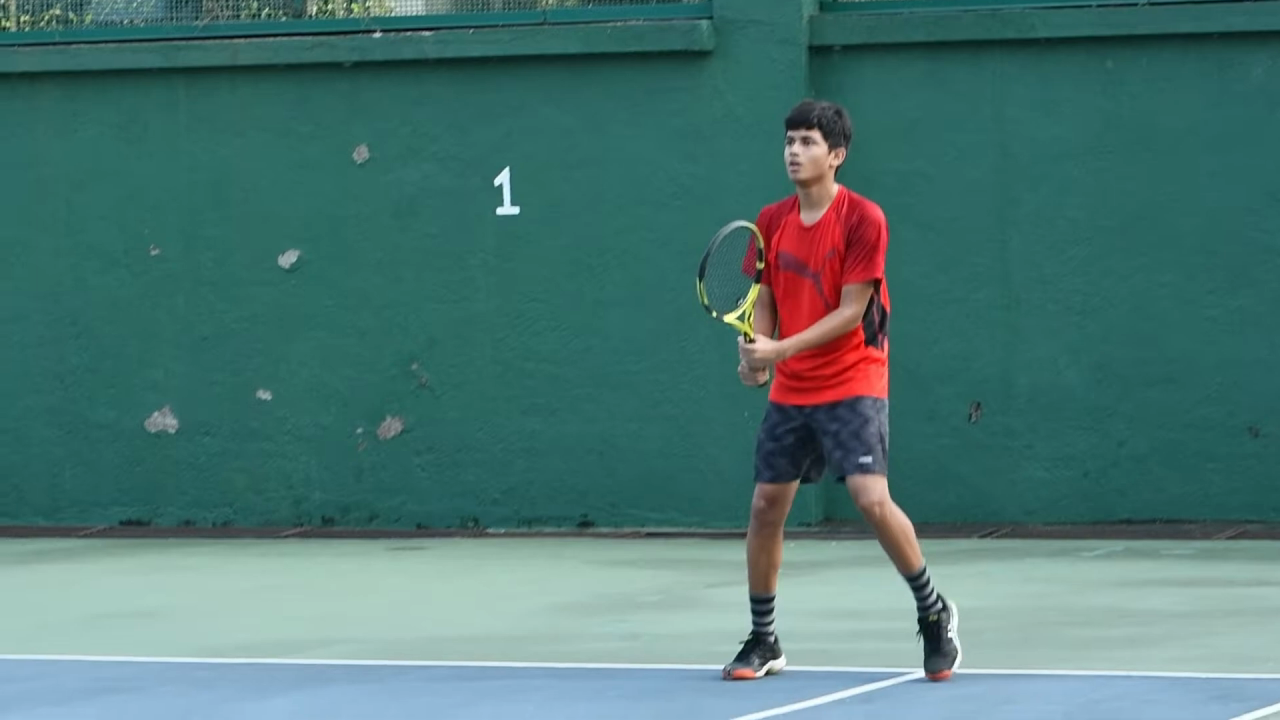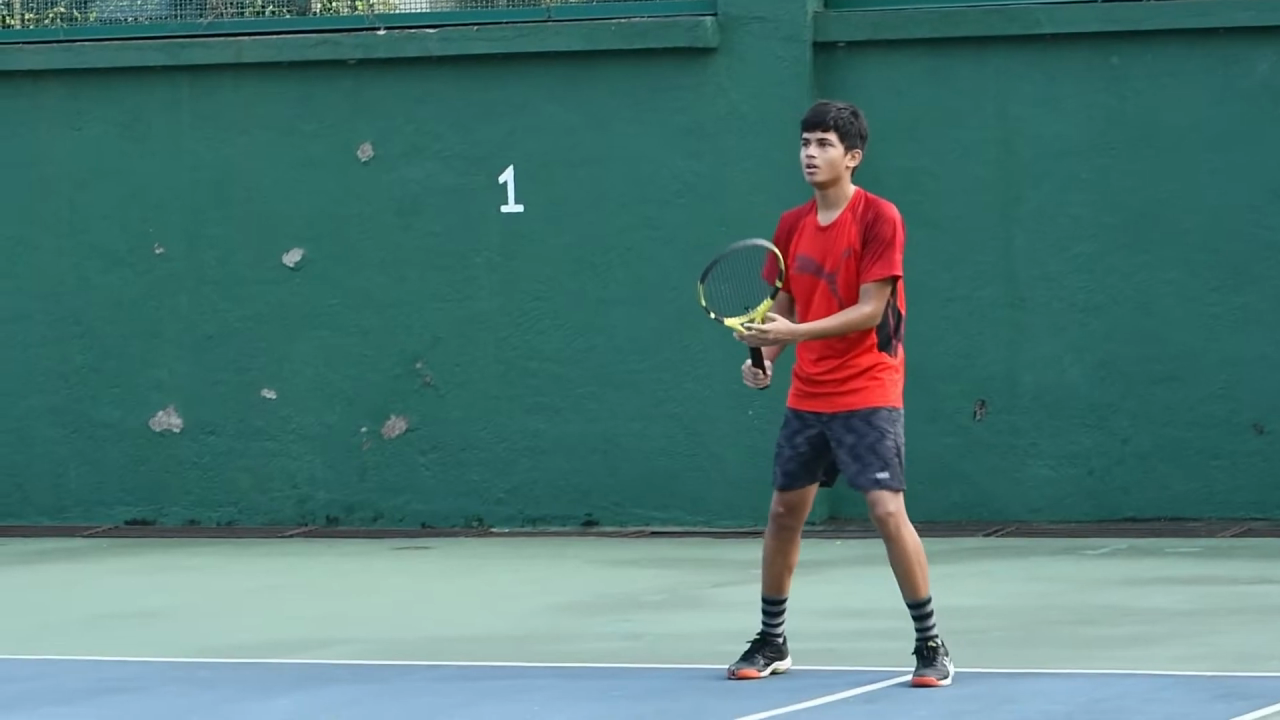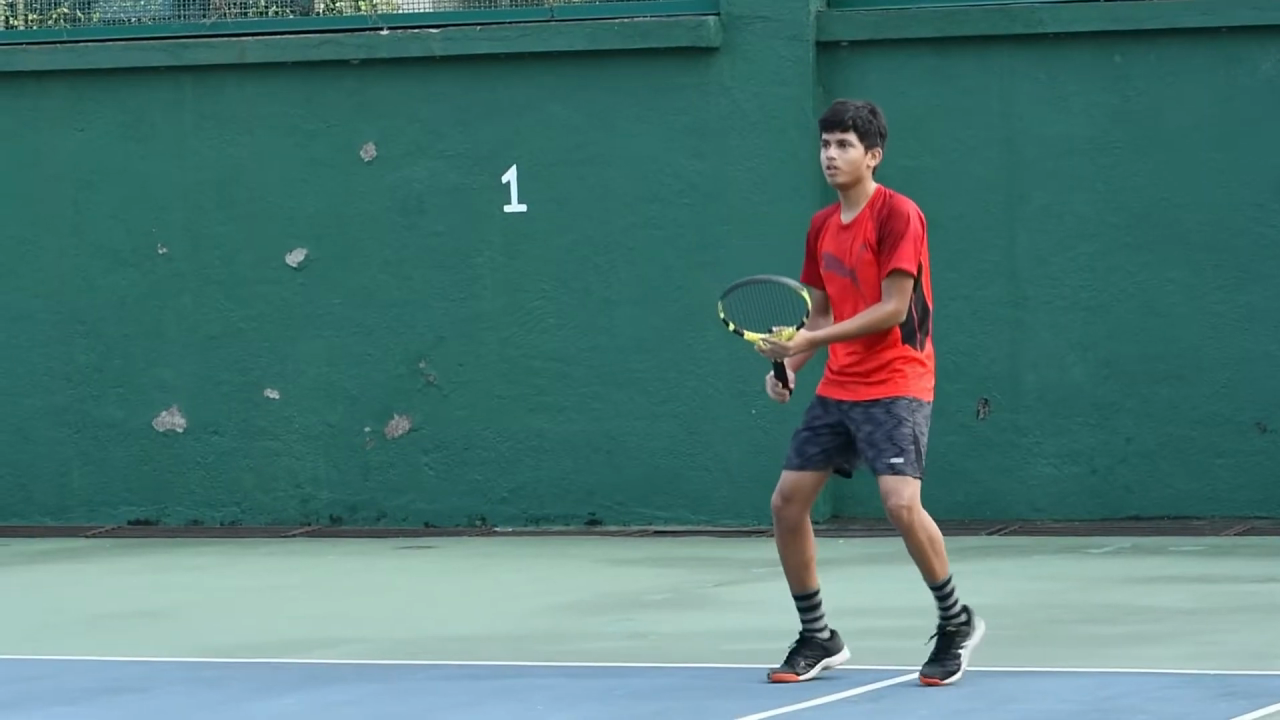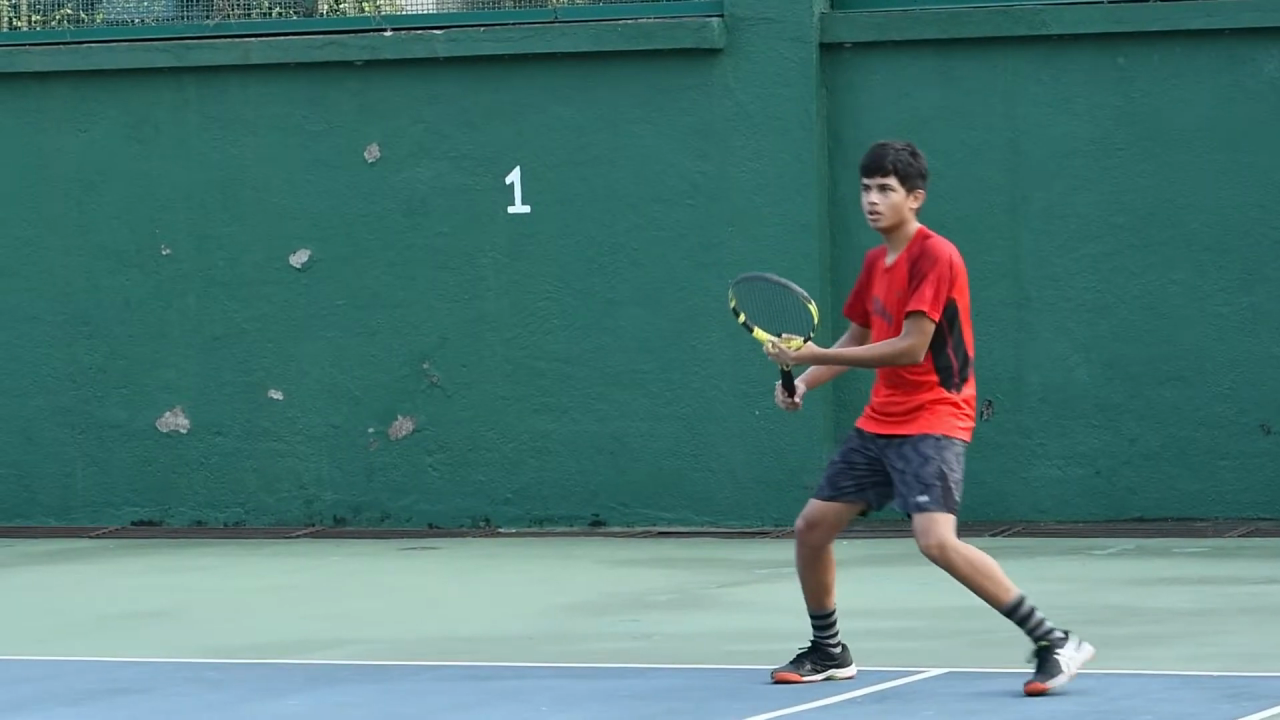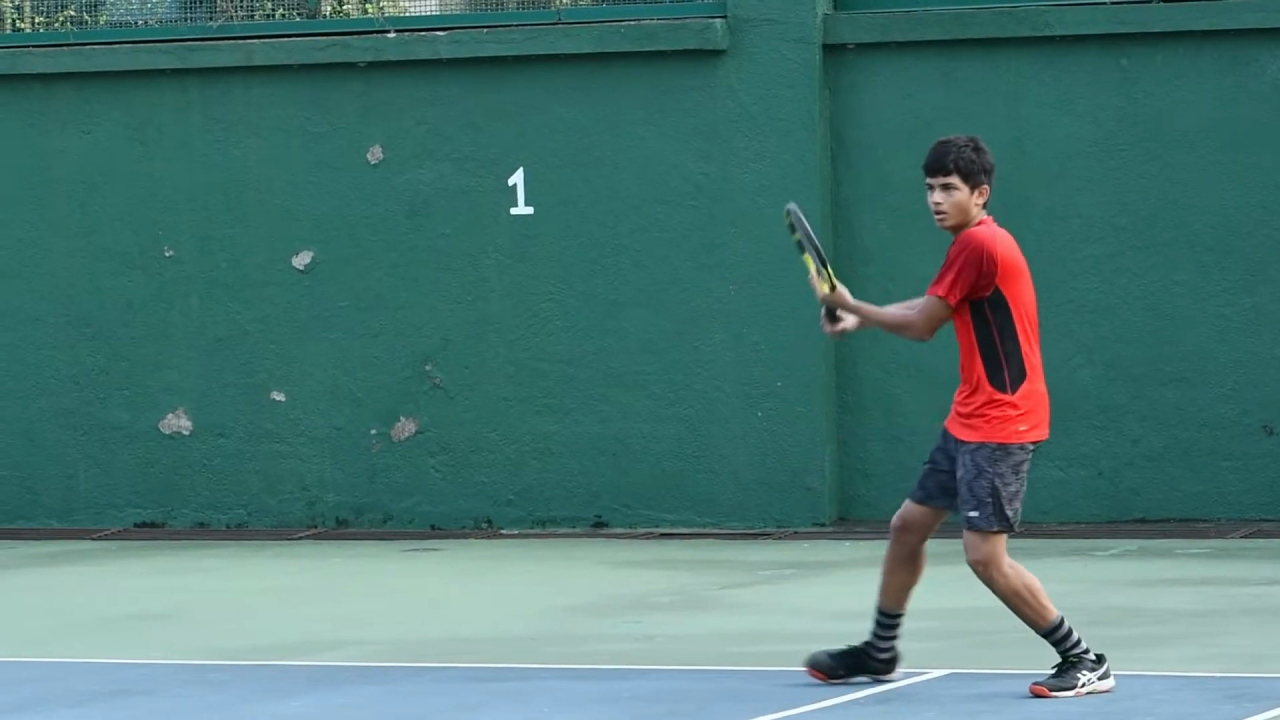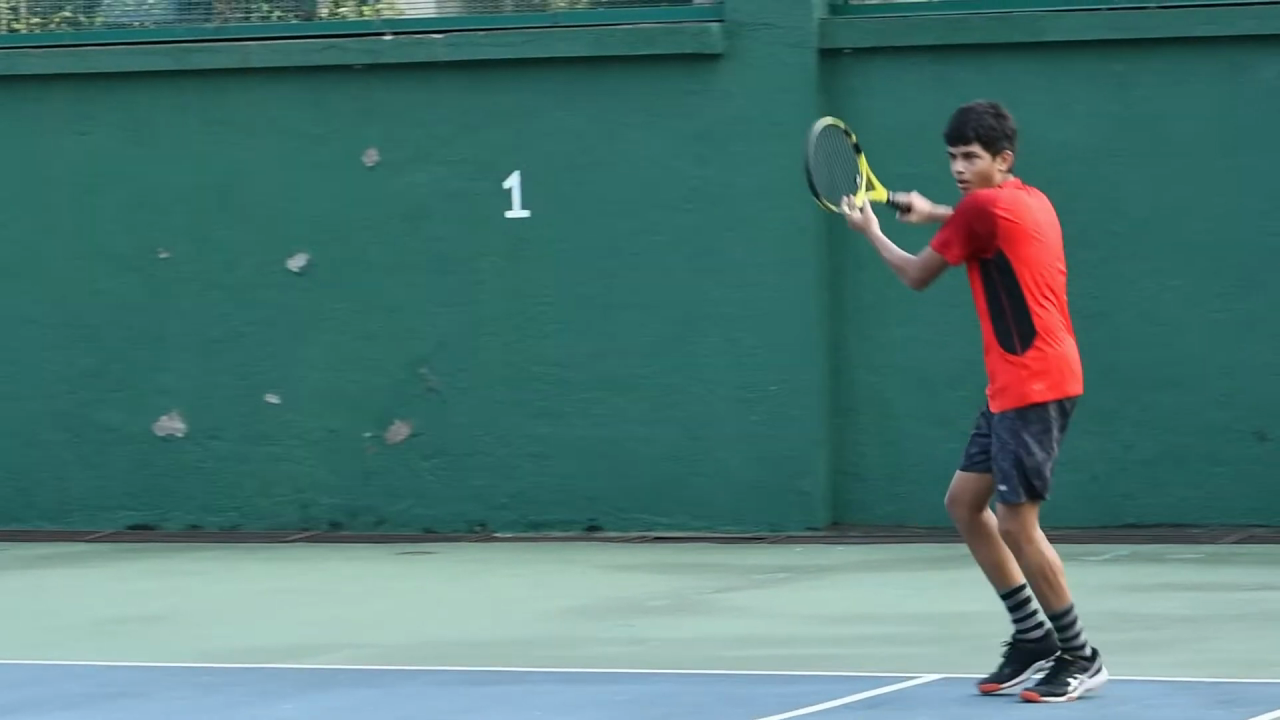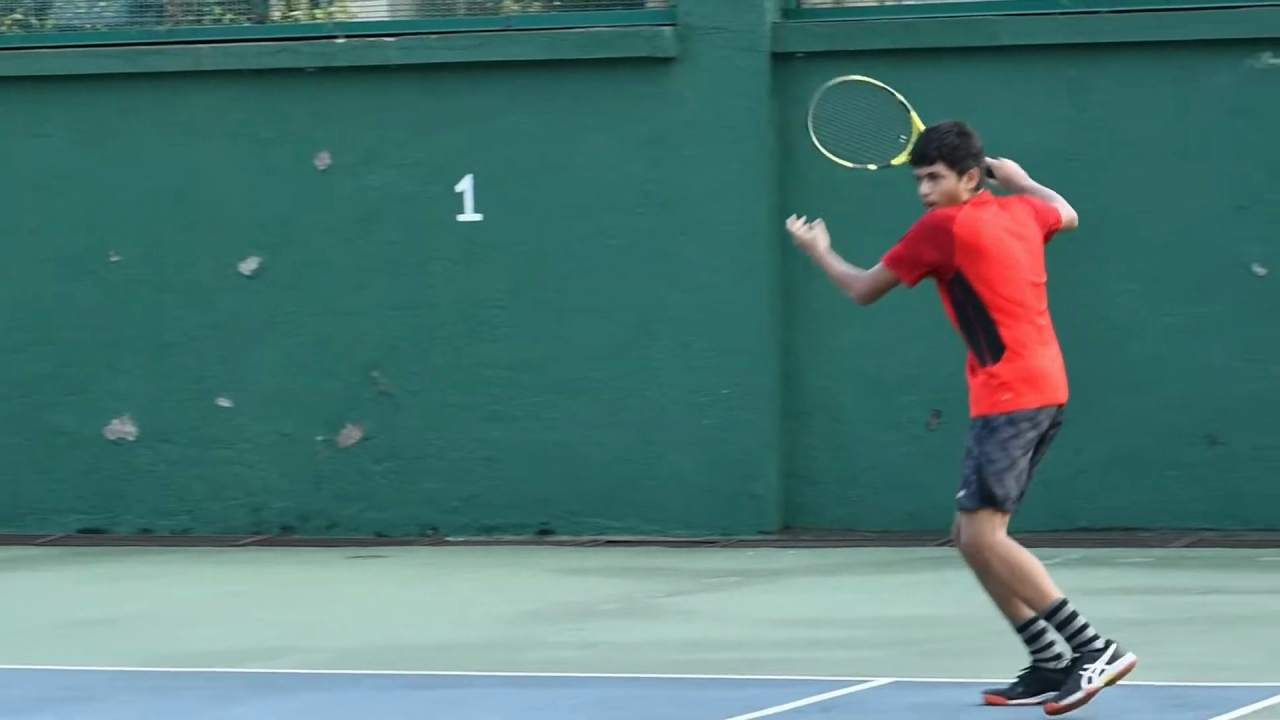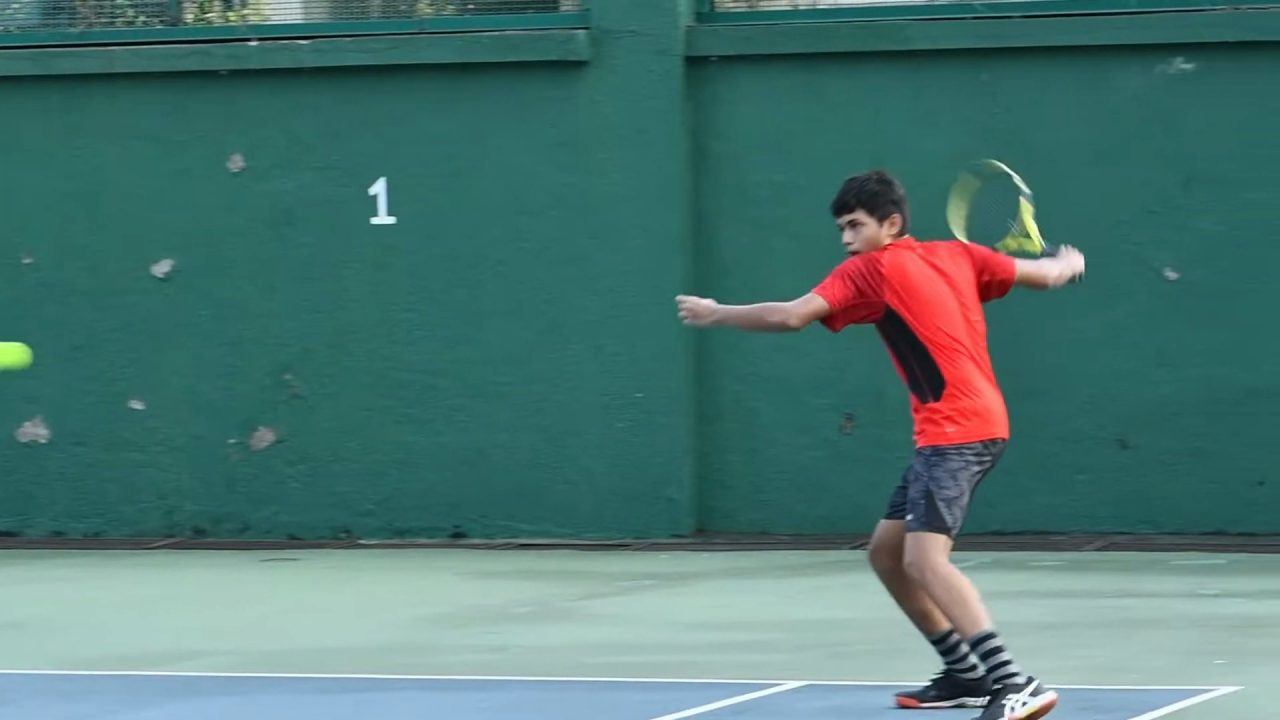
dt=0.4s
person 1, frame 1
left shoulder: (864, 218)
right shoulder: (771, 220)
left elbow: (851, 311)
left wrist: (781, 349)
right wrist: (757, 352)
left hip: (853, 384)
right hip: (791, 391)
left knee: (871, 499)
right knee: (765, 508)
left ankle: (933, 611)
right ankle: (763, 640)
person 1, frame 2
left shoulder: (880, 217)
right shoulder: (790, 226)
left elbow: (871, 311)
left wrist: (792, 332)
right wrist: (764, 354)
left hip: (868, 396)
right hip: (807, 397)
left knee: (888, 513)
right knee: (783, 514)
left ankle: (931, 645)
right ankle: (772, 640)
person 1, frame 3
left shoulder: (899, 213)
right shoulder: (822, 225)
left elbow: (894, 307)
left wrist: (811, 338)
right wrist: (791, 362)
left hip: (897, 384)
right hip: (838, 387)
left knee: (900, 503)
right knee: (786, 503)
left ankle: (956, 622)
right ankle: (817, 638)
person 1, frame 4
left shoulder: (935, 256)
right shoulder: (875, 261)
left elbow: (909, 349)
right elbow: (857, 337)
left wrist: (818, 355)
right wrist: (804, 380)
left hip: (935, 422)
right hip: (878, 423)
left knee: (937, 542)
right knee: (811, 527)
left ankle: (1056, 642)
right ankle: (827, 649)
person 1, frame 5
left shoulder: (978, 243)
right shoulder: (974, 243)
left elbow: (922, 327)
right elbow: (931, 304)
left wrist: (856, 305)
right wrist: (860, 314)
left hip: (1003, 425)
right hip: (968, 421)
left knee: (984, 556)
right knee: (906, 528)
left ankle: (1086, 662)
right ankle: (880, 648)
person 1, frame 6
left shoulder: (981, 206)
right shoulder: (1031, 200)
left elbow: (917, 276)
left wrist: (869, 229)
right wrist: (935, 211)
left hip: (1034, 386)
right hip: (1017, 386)
left knee: (1016, 526)
right knee: (964, 503)
left ankle: (1078, 656)
right ankle: (1032, 635)
person 1, frame 7
left shoulder: (941, 227)
right shoulder: (1022, 210)
left elbow: (861, 289)
right elbow: (1063, 212)
left wrist: (820, 250)
right wrist: (1019, 178)
left hip: (1012, 399)
right hip: (1037, 393)
left knee: (985, 539)
right knee: (971, 537)
left ankle: (1097, 650)
right ankle: (1051, 664)
person 1, frame 8
left shoulder: (870, 269)
right shoulder: (958, 253)
left elbow: (792, 316)
right elbow: (1041, 273)
left wrist: (715, 312)
right wrist: (1070, 262)
left hip: (955, 433)
right hip: (970, 428)
left knee: (924, 559)
right knee: (884, 553)
right ankle: (965, 674)
